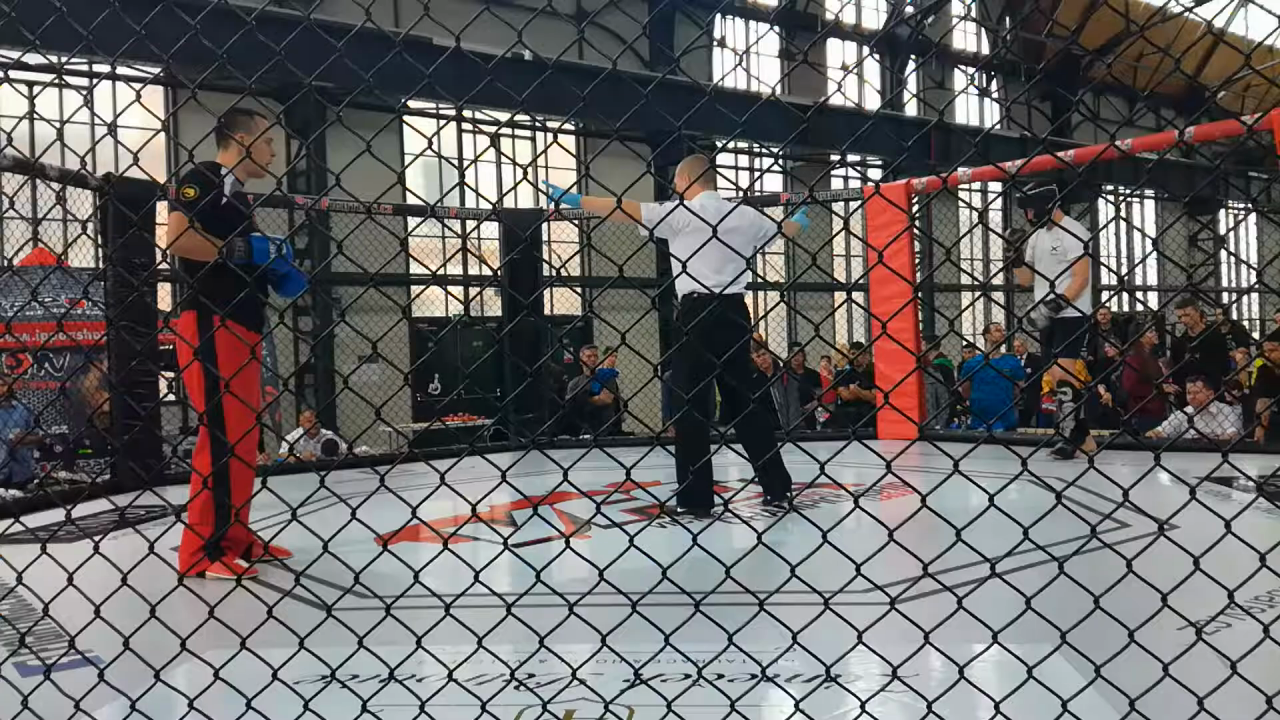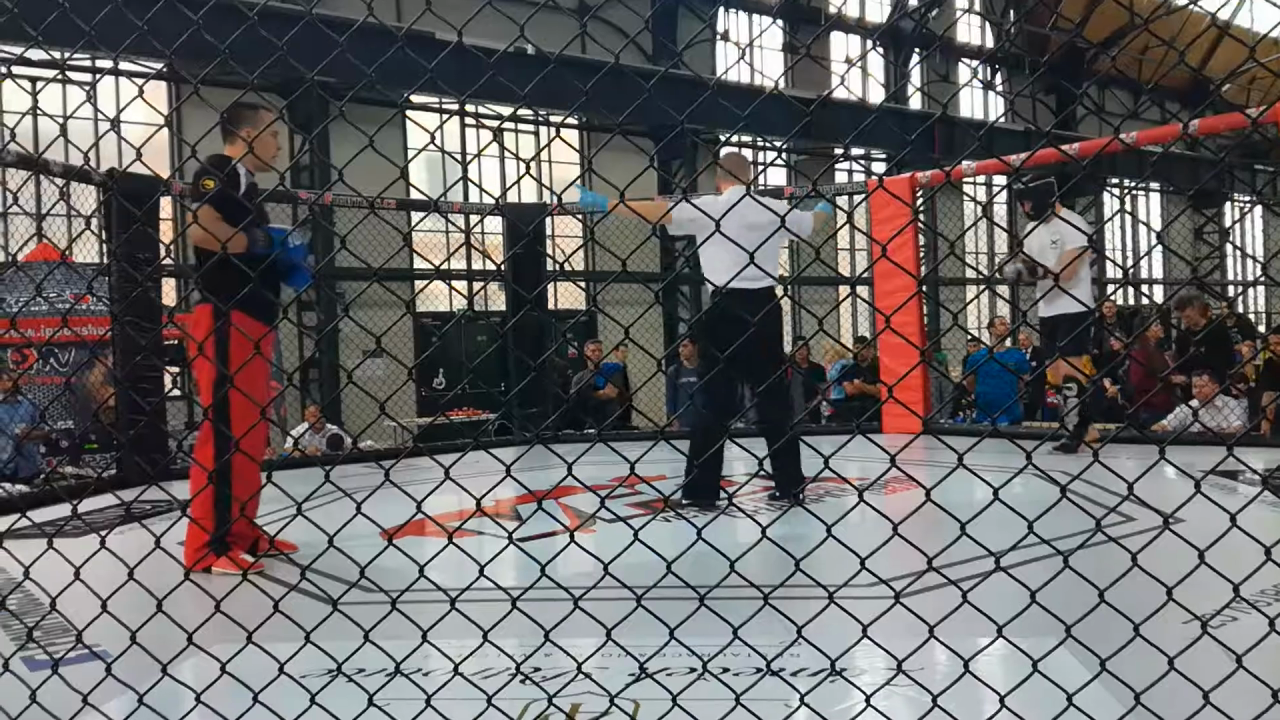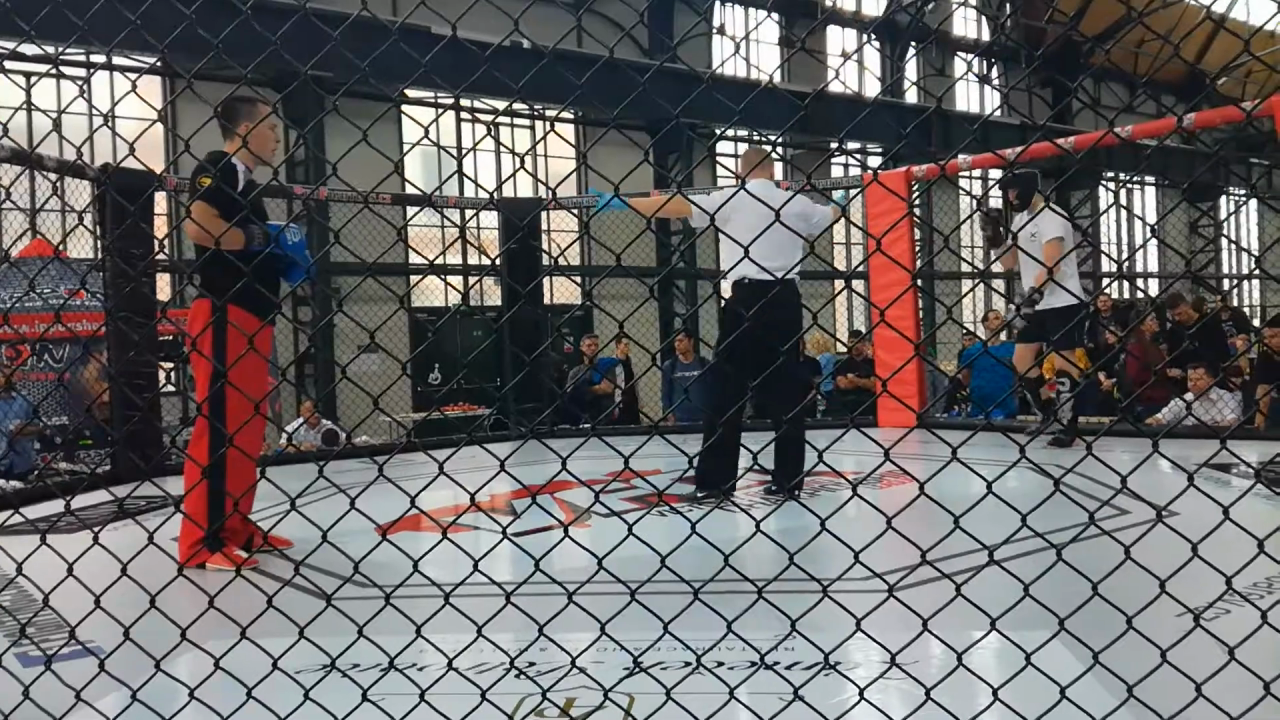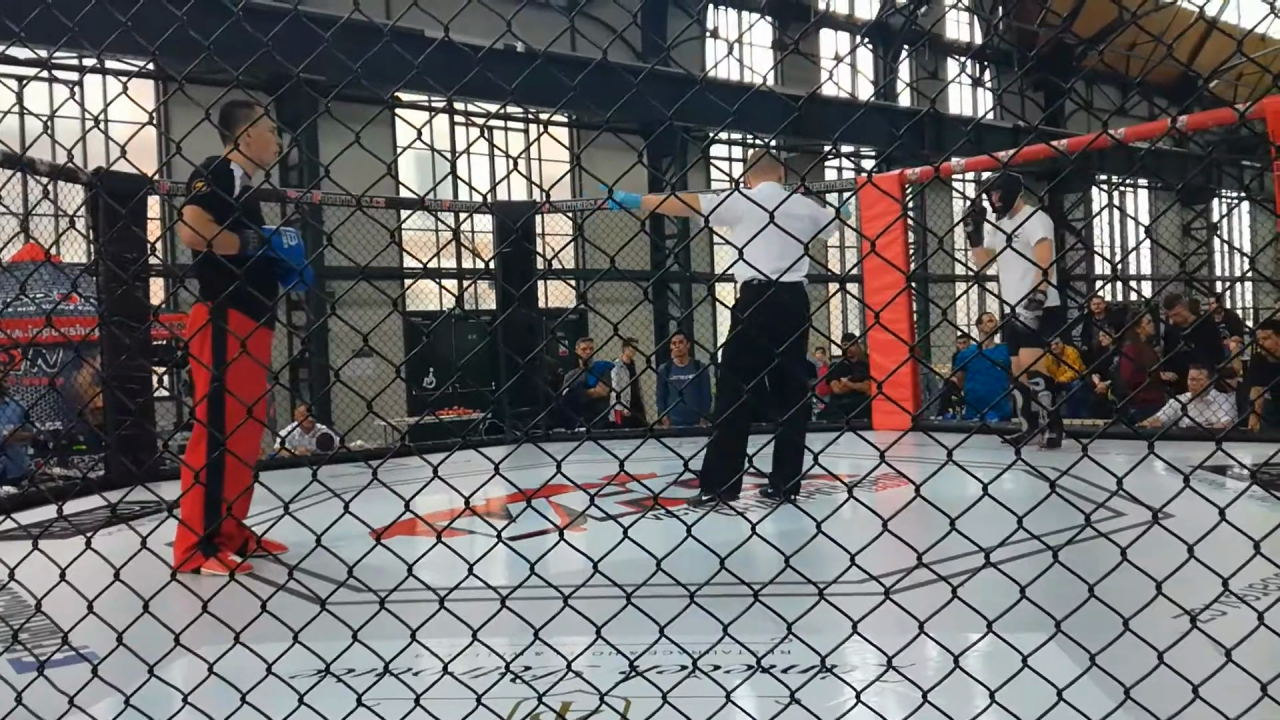
dt=0.3s
person 1, frame 1
left shoulder: (237, 195)
right shoulder: (206, 178)
right elbow: (177, 237)
left wrist: (277, 271)
right wrist: (244, 249)
left hip: (241, 329)
right hip: (213, 327)
left knee: (243, 434)
right knee: (222, 434)
left ankle: (233, 535)
right ankle: (202, 549)
person 1, frame 2
left shoulder: (245, 185)
right shoulder: (221, 170)
right elbow: (199, 230)
left wrist: (283, 263)
right wrist: (265, 241)
left hip: (250, 322)
right hip: (226, 321)
left knee: (250, 430)
right knee: (227, 428)
left ankle: (240, 530)
right ankle: (209, 545)
person 1, frame 3
left shoulder: (244, 181)
right shoulder: (218, 167)
right elbow: (196, 225)
left wrist: (285, 260)
right wrist: (262, 237)
left hip: (251, 318)
right hip: (224, 315)
left knee: (248, 425)
right knee: (220, 423)
left ankle: (235, 526)
right ankle: (202, 539)
person 1, frame 4
left shoulder: (242, 186)
right shoulder: (217, 172)
right elbow: (191, 230)
left wrist: (281, 264)
right wrist: (257, 241)
left hip: (248, 321)
right hip: (223, 320)
left knee: (244, 430)
right knee: (219, 429)
left ankle: (229, 531)
right ankle: (197, 545)
person 2, frame 1
left shoulder: (684, 214)
right shoulder: (745, 215)
left elbow: (627, 211)
right elbow: (786, 229)
left wrist: (575, 200)
right wrist: (800, 219)
left hip: (700, 313)
right hip: (735, 312)
left knee: (692, 406)
right knee: (746, 402)
left ankle: (695, 498)
right ankle: (778, 488)
person 2, frame 2
left shoulder: (708, 208)
right shoulder: (776, 210)
left elbow: (657, 211)
right elbow: (812, 222)
left wrist: (603, 203)
right wrist: (824, 210)
left hip: (727, 308)
right hip: (765, 307)
left knee: (715, 398)
right knee: (774, 396)
left ankle: (701, 489)
right ankle: (790, 483)
person 2, frame 3
left shoulder: (731, 200)
right shoulder: (797, 204)
left elbow: (678, 207)
right elbow: (831, 215)
left wrist: (624, 203)
right wrist: (839, 205)
left hip: (748, 298)
right hip: (786, 299)
left knee: (728, 390)
right knee: (789, 390)
left ankle: (714, 482)
right ankle: (788, 479)
person 2, frame 4
left shoulder: (739, 201)
right shoulder: (805, 206)
left elbow: (686, 205)
right elbow: (834, 220)
left wrist: (633, 201)
left hip: (757, 299)
right hip: (794, 300)
left knee: (734, 392)
right knee: (791, 392)
left ankle: (719, 484)
right ankle: (785, 481)
person 3, frame 1
left shoulder: (1072, 232)
right shoulder: (1036, 236)
left elbow: (1081, 280)
right elbow: (1026, 280)
left wrist: (1055, 304)
right wrist: (1017, 259)
left hip: (1071, 315)
right hip: (1049, 318)
left knee: (1063, 374)
right knee: (1060, 378)
left ankle: (1070, 438)
right ankle: (1082, 436)
person 3, frame 2
left shoulder: (1072, 224)
right shoulder: (1033, 230)
left elbow: (1070, 270)
right elbow: (1029, 269)
left wrist: (1034, 271)
right wrist: (1017, 269)
left hip: (1074, 310)
right hip: (1048, 312)
left knee: (1069, 370)
right knee: (1055, 375)
left ankle: (1074, 432)
right ankle: (1085, 426)
person 3, frame 3
left shoulder: (1050, 217)
right shoulder: (1018, 220)
left elbow: (1050, 264)
right elbow: (1009, 263)
left wrist: (1029, 297)
right wrist: (994, 237)
left hip: (1063, 303)
right hip: (1036, 306)
left knee: (1062, 363)
right knee: (1022, 361)
left ankle: (1067, 427)
right ankle: (1048, 409)
person 3, frame 4
left shoulder: (1035, 219)
right shoulder: (999, 225)
left elbow: (1045, 264)
right elbow: (983, 263)
left wrist: (1036, 300)
right wrist: (973, 231)
left hip: (1040, 306)
right hip: (1015, 308)
left knee: (1032, 364)
right knee: (1018, 369)
left ankle: (1052, 424)
right ankle: (1030, 427)
